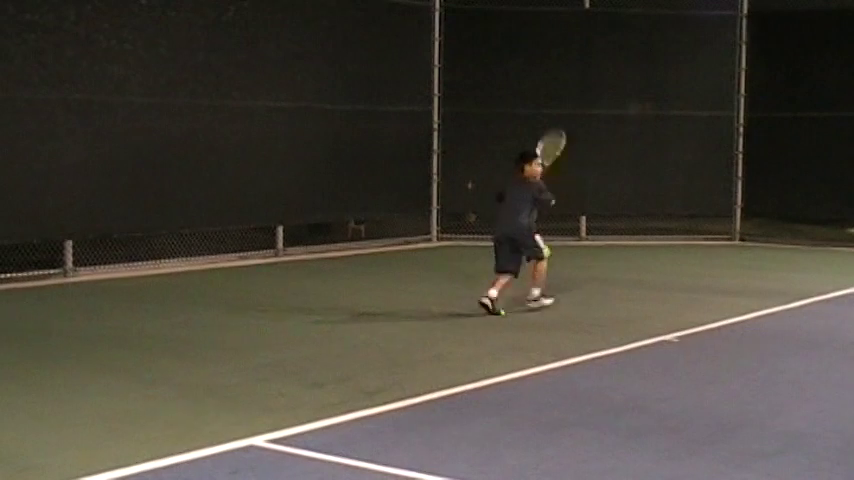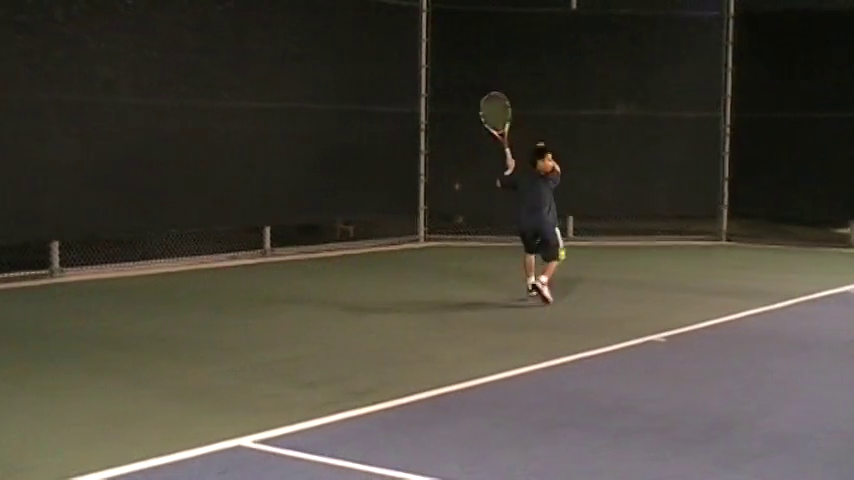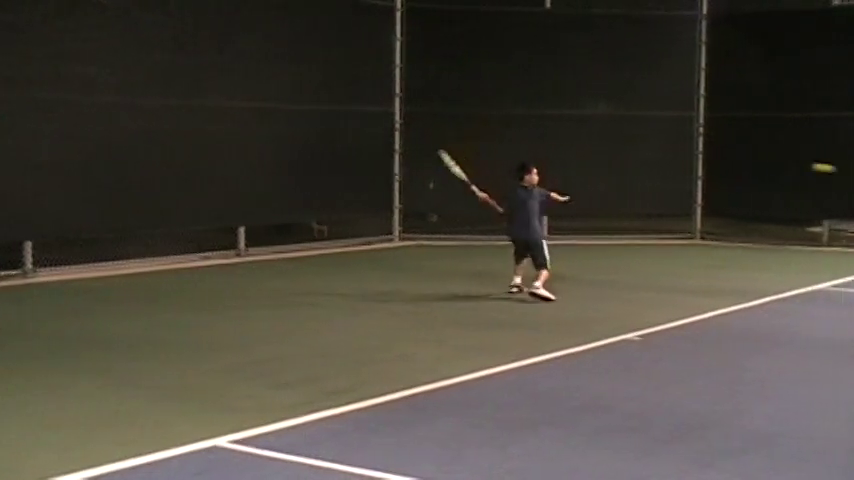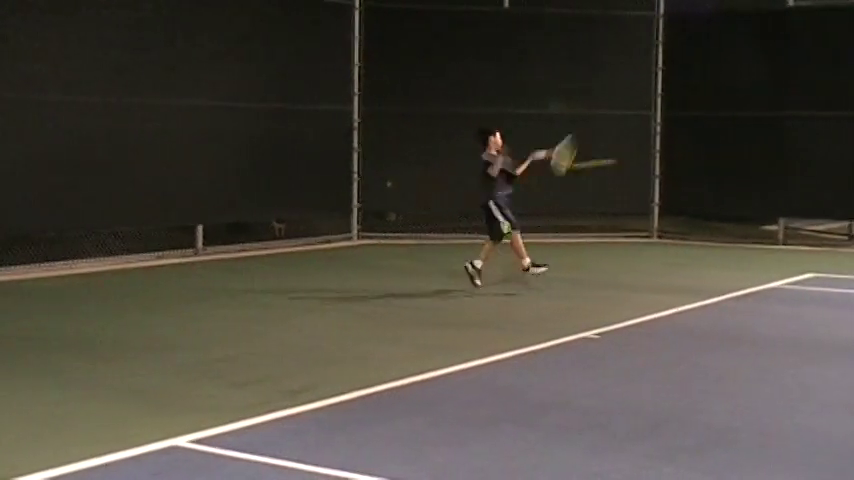
dt=0.3s
person 1, frame 1
left shoulder: (511, 185)
right shoulder: (537, 185)
left elbow: (500, 198)
right elbow: (550, 202)
left hip: (501, 231)
right hip: (521, 230)
left knee: (506, 271)
right knee: (541, 256)
left ankle: (490, 297)
right ankle: (535, 295)
person 1, frame 2
left shoulder: (520, 176)
right shoulder: (549, 179)
left elbow: (501, 183)
right elbow: (557, 171)
left wrist: (510, 169)
right wrist: (542, 149)
left hip: (525, 224)
right hip: (546, 224)
left knee: (530, 252)
right knee: (555, 257)
left ankle: (531, 284)
right ankle: (541, 282)
person 1, frame 3
left shoulder: (513, 194)
right shoulder: (537, 192)
left elbow: (505, 212)
right elbow: (551, 195)
left wrist: (487, 199)
right wrist: (562, 198)
left hip: (516, 235)
right hip: (534, 235)
left knee: (520, 256)
right knee: (543, 268)
left ankle: (515, 283)
right ankle: (537, 287)
person 1, frame 4
left shoulder: (502, 159)
right shoulder: (487, 158)
left elbow: (514, 174)
right elbow: (492, 173)
left wrist: (531, 158)
right wrist: (499, 163)
left hip: (500, 200)
right hip: (494, 200)
left knee: (495, 237)
right knee: (513, 231)
left ankle: (475, 265)
right ankle: (527, 264)
